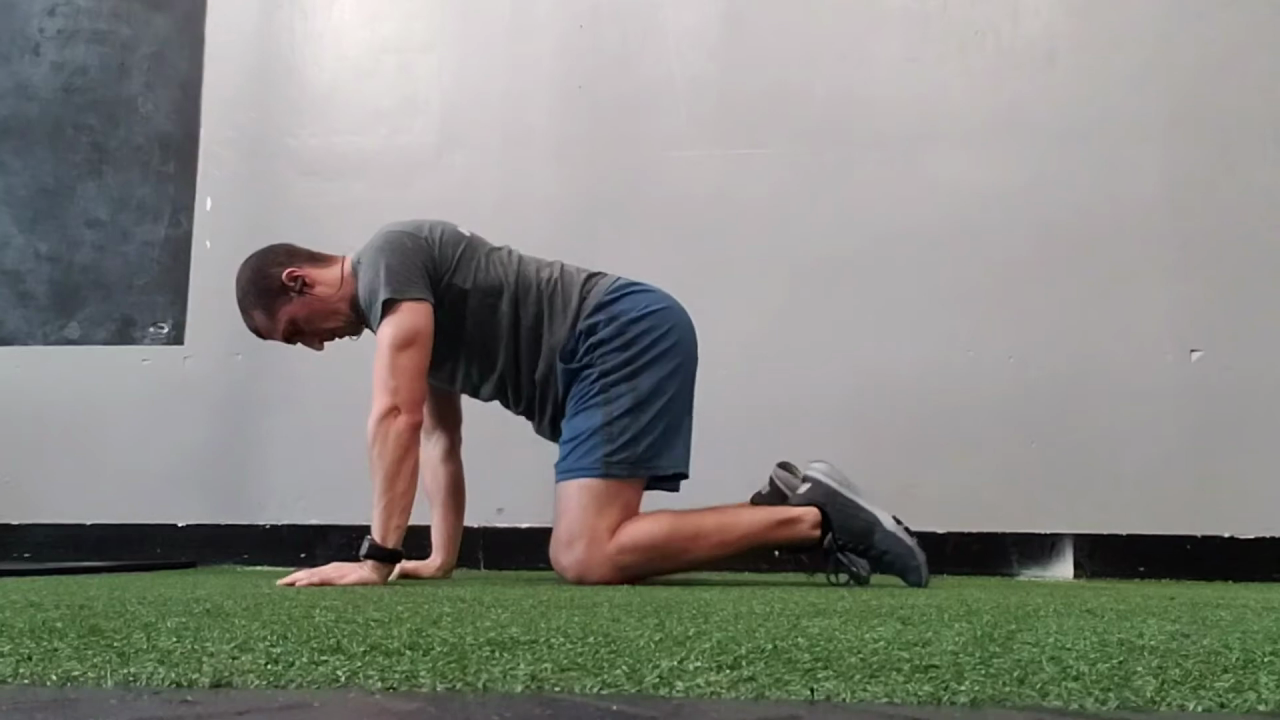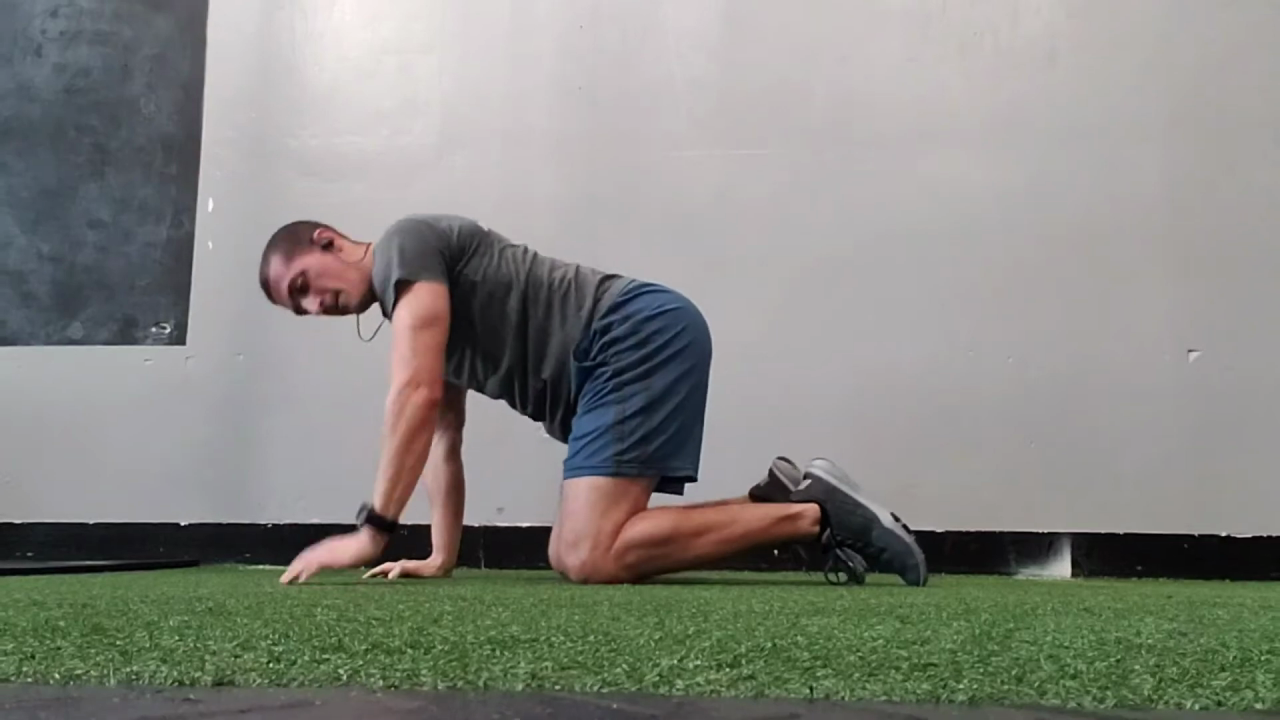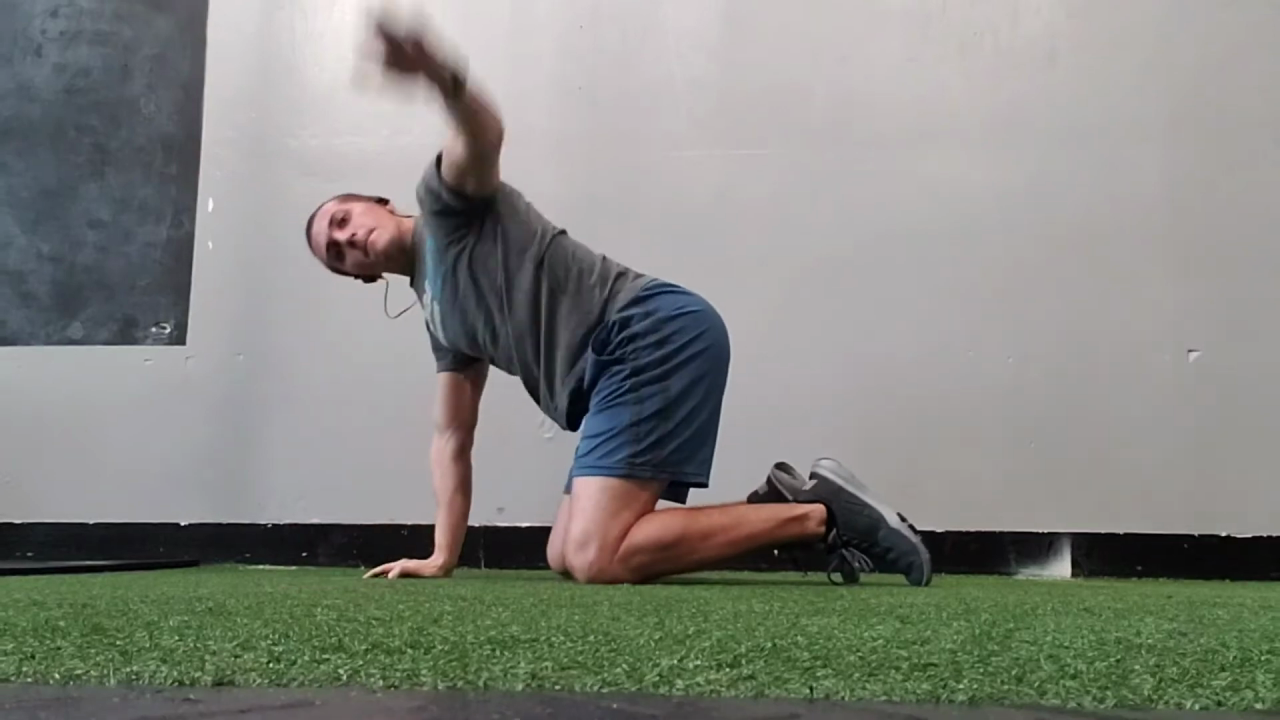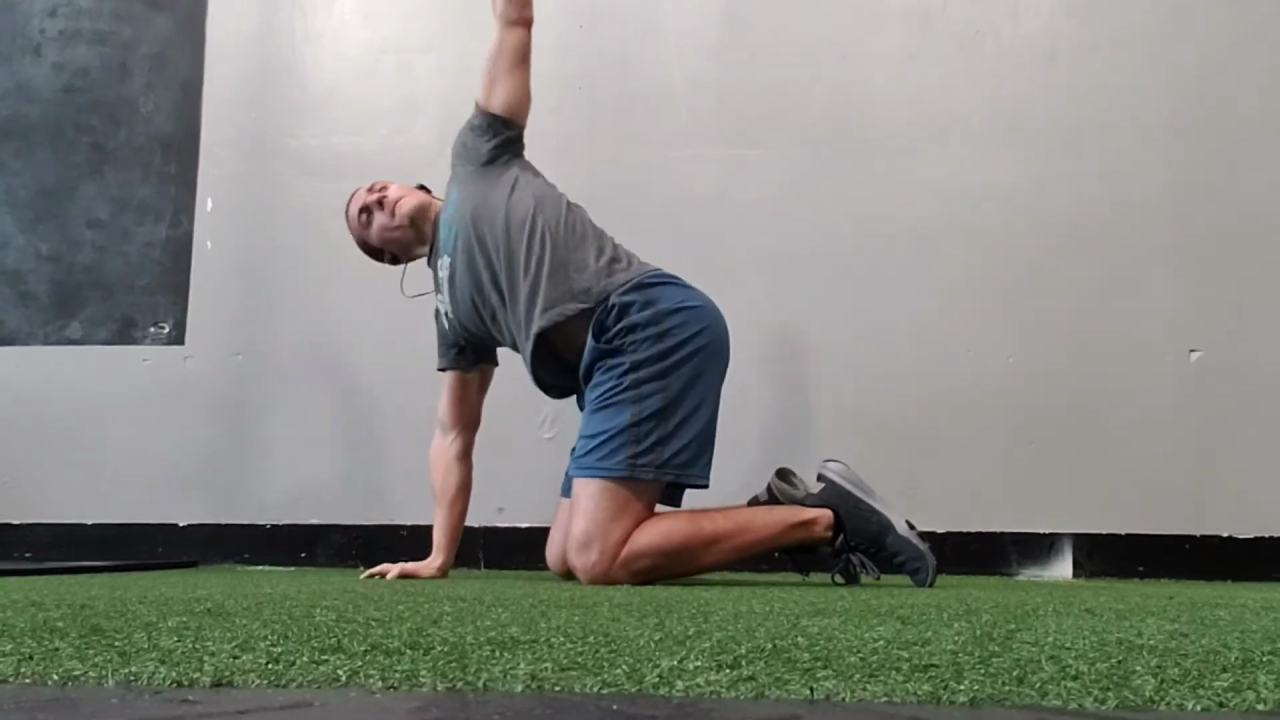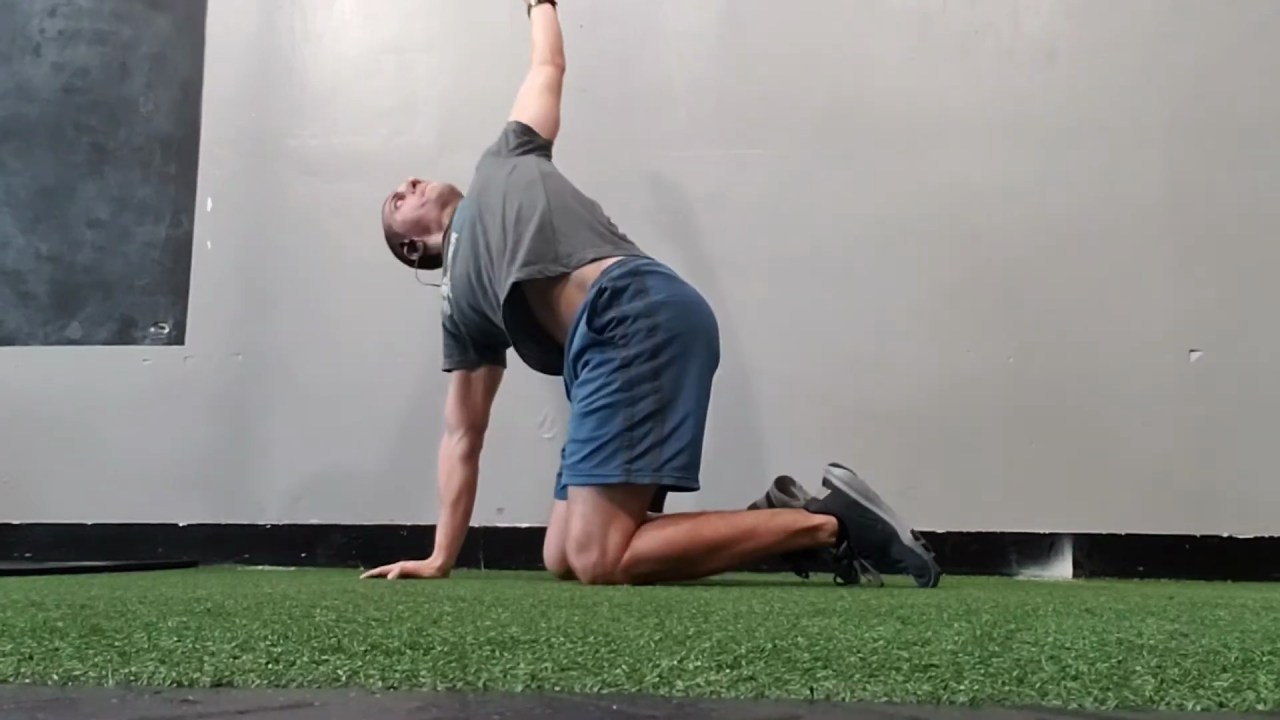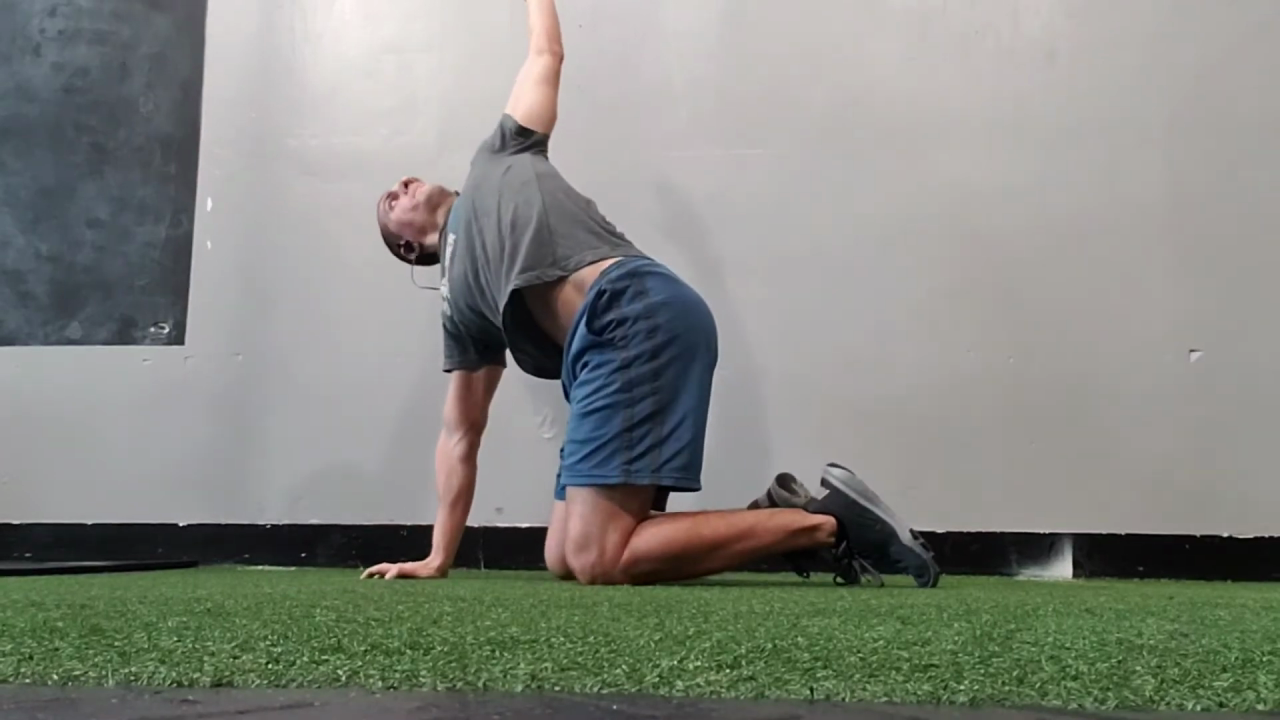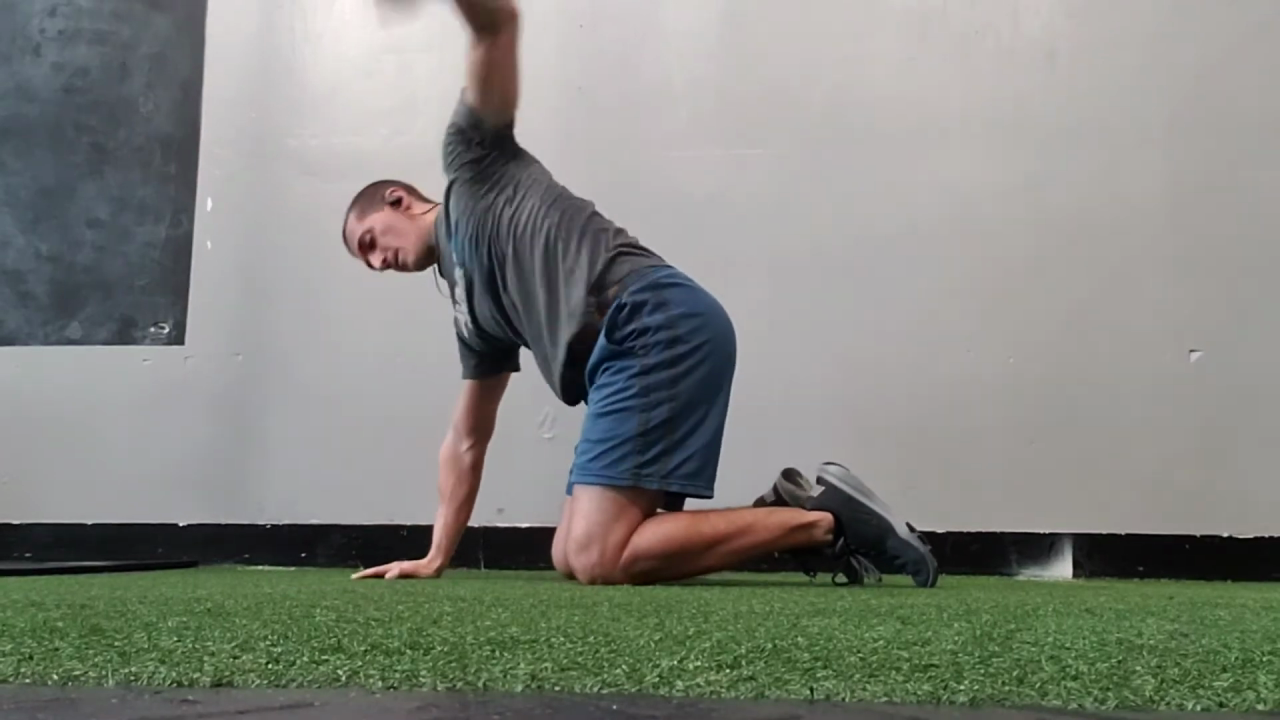
dt=0.4s
person 1, frame 1
left shoulder: (388, 259)
right shoulder: (409, 313)
left elbow: (396, 416)
right elbow: (439, 434)
left wrist: (378, 556)
right wrist: (443, 556)
left hip: (626, 332)
right hip: (626, 346)
left knee: (588, 559)
right knee: (575, 553)
left ankle: (812, 517)
right ankle: (781, 506)
person 1, frame 2
left shoulder: (406, 243)
right shoulder: (412, 312)
left elbow: (416, 390)
right elbow: (439, 435)
left wrist: (372, 531)
right wrist: (441, 557)
left hip: (639, 336)
right hip: (619, 362)
left knee: (590, 557)
right knee: (571, 553)
left ankle: (813, 512)
right ankle: (774, 502)
person 1, frame 3
left shoulder: (448, 203)
right shoulder: (438, 311)
left elbow: (482, 130)
right elbow: (453, 438)
left wrist: (438, 71)
right wrist: (442, 555)
left hip: (657, 338)
right hip: (625, 368)
left knee: (596, 557)
right knee: (567, 555)
left ankle: (818, 512)
right ankle: (773, 507)
person 1, frame 4
left shoulder: (477, 159)
right shoulder: (450, 306)
right elbow: (454, 434)
right wrist: (439, 557)
left hip: (652, 327)
right hip: (620, 356)
left knee: (600, 561)
right knee: (566, 558)
left ankle: (824, 517)
right ankle: (779, 513)
person 1, frame 5
left shoulder: (504, 163)
right shoulder: (459, 302)
left elbow: (548, 67)
right elbow: (461, 435)
right wrist: (440, 557)
left hip: (638, 317)
right hip: (603, 346)
left knee: (601, 563)
right knee: (565, 558)
left ankle: (828, 523)
right ankle: (778, 521)
person 1, frame 6
left shoulder: (495, 160)
right shoulder: (459, 304)
left elbow: (546, 54)
right elbow: (459, 435)
right wrist: (437, 557)
left hip: (637, 319)
right hip: (605, 348)
left knee: (599, 563)
right knee: (566, 559)
left ankle: (825, 522)
right ankle: (782, 521)
person 1, frame 7
left shoulder: (473, 172)
right shoulder: (472, 309)
right elbow: (467, 439)
right wrist: (436, 555)
left hip: (660, 328)
right hip: (630, 356)
left knee: (599, 562)
right knee: (572, 556)
left ankle: (825, 520)
right ankle: (793, 511)
